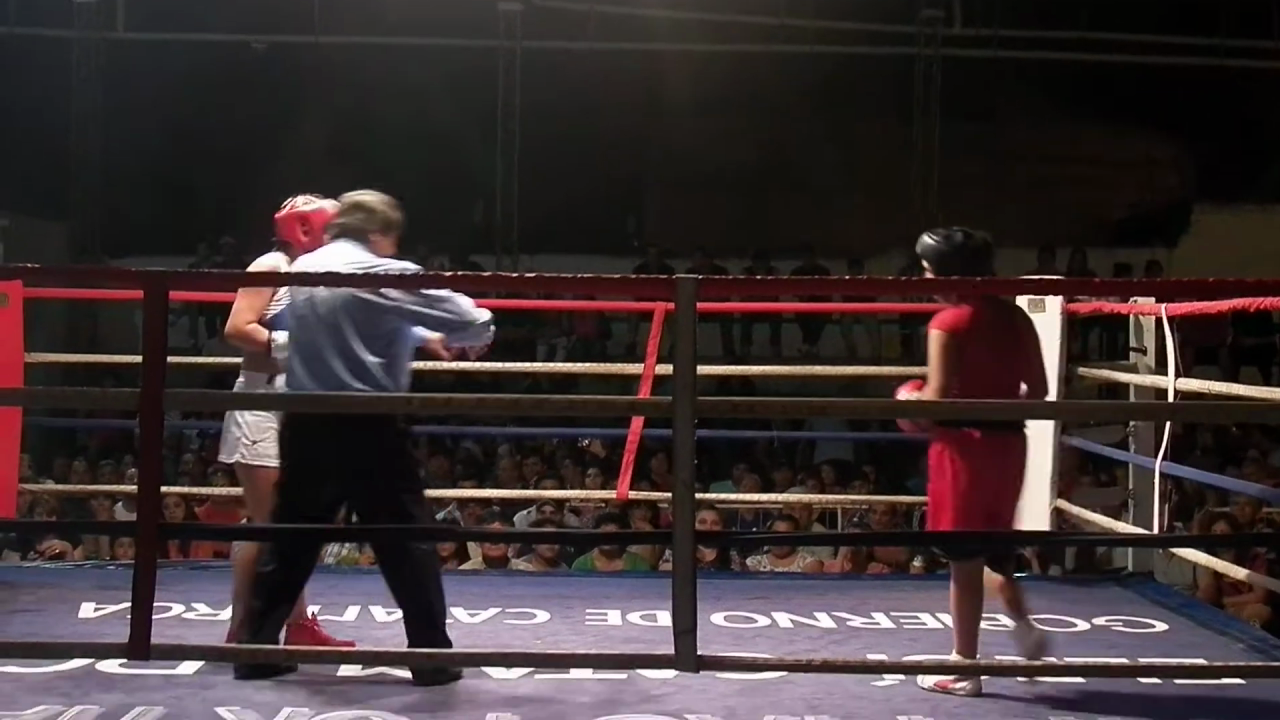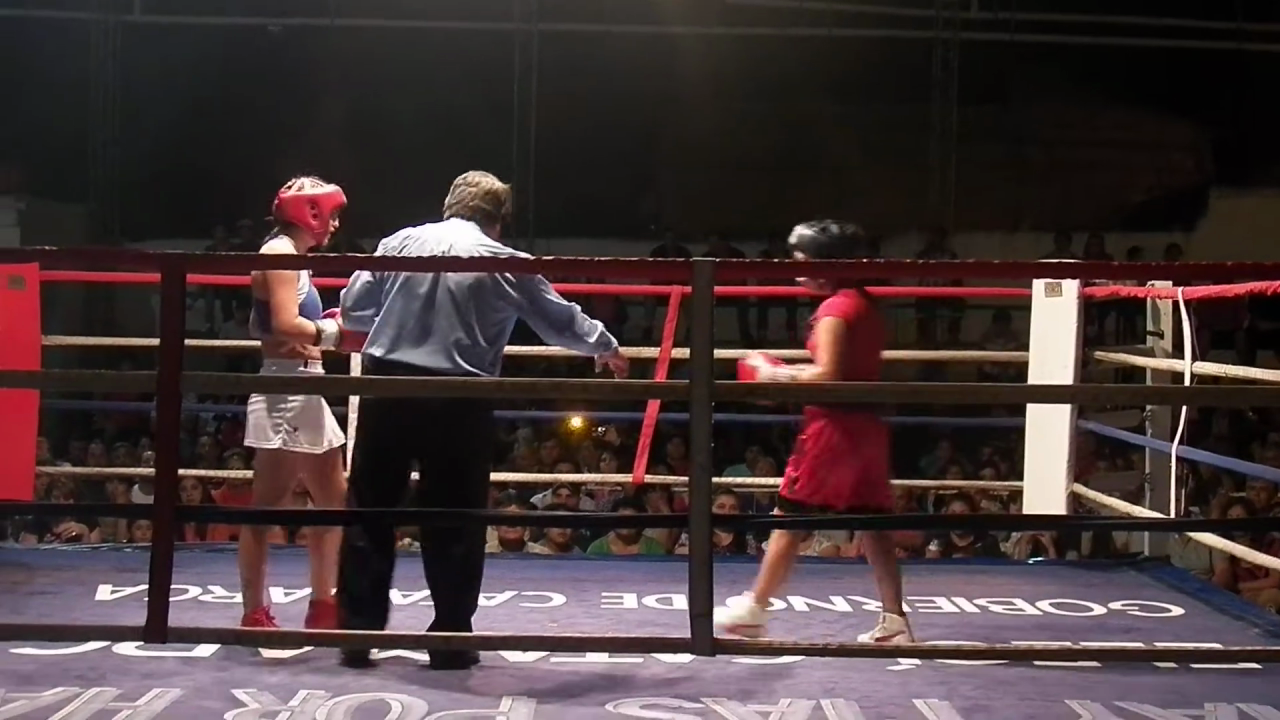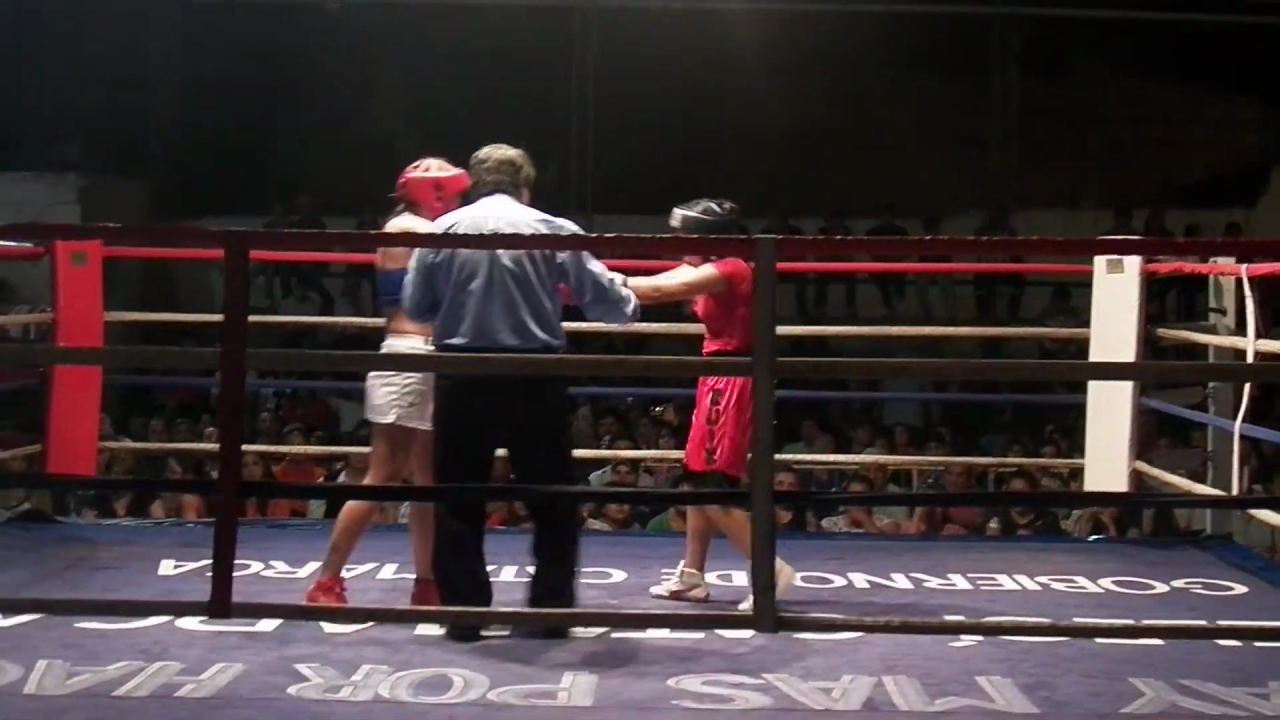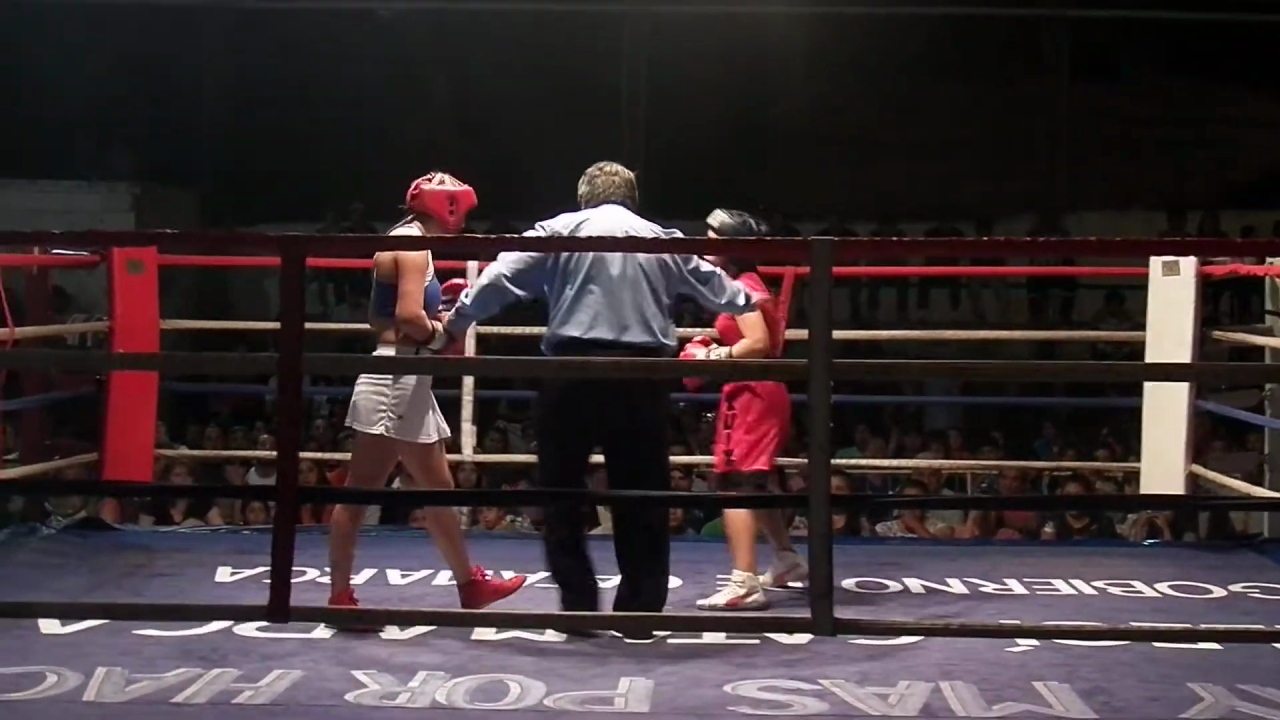
dt=0.7s
person 1, frame 1
left shoulder: (303, 269)
right shoulder: (384, 275)
right elbow: (471, 321)
left wrist: (423, 336)
right wrist: (475, 334)
left hip: (307, 423)
right hip: (368, 426)
left knee: (291, 536)
right knee: (406, 537)
left ankle: (255, 645)
right ankle: (432, 653)
person 1, frame 2
left shoulder: (398, 243)
right shoulder: (506, 264)
left elbow: (353, 309)
right elbow: (562, 321)
right wrist: (606, 348)
left hip: (387, 390)
right hip: (457, 403)
left knee: (371, 514)
right knee: (454, 523)
left ankle: (361, 632)
right ankle: (450, 638)
person 1, frame 3
left shoulder: (442, 231)
right shoulder: (554, 231)
left elbow: (416, 307)
right elbow: (602, 295)
right wrist: (631, 308)
left hip: (463, 378)
right hip: (534, 379)
left knee: (459, 499)
right knee: (552, 497)
left ankle: (463, 612)
right ankle: (552, 605)
person 1, frame 4
left shoulder: (559, 230)
right shoulder: (662, 240)
left elbow: (501, 279)
right elbow: (711, 283)
left wrist: (457, 319)
right wrist: (746, 300)
left hip: (575, 370)
right hip: (643, 374)
left knee: (563, 491)
right knee: (642, 496)
left ankle: (579, 604)
right ankle: (640, 609)
person 2, frame 1
right shoulder: (271, 267)
right elbow: (236, 329)
right wrist: (291, 344)
right hip: (261, 403)
right knee: (271, 526)
left ankle: (298, 624)
right ankle: (241, 630)
person 2, frame 2
left shoulder: (294, 259)
right shoulder: (280, 253)
left elbow: (299, 325)
right elbow: (286, 326)
left wrist: (336, 325)
right wrist: (337, 332)
left hip: (306, 391)
right hip: (286, 390)
left knee: (332, 499)
right knee: (268, 506)
left ankle: (322, 607)
right ankle: (254, 616)
person 2, frame 3
left shoulder: (410, 233)
right shoulder: (411, 229)
right hip: (408, 361)
left knee: (429, 482)
right knee: (381, 479)
left ankle: (427, 586)
right ankle: (327, 584)
person 2, frame 4
left shoulder: (408, 242)
right shoulder: (413, 244)
right elbow: (408, 316)
left wrist: (439, 306)
left hip: (409, 379)
right hip: (395, 377)
left knee: (436, 487)
right knee: (363, 489)
left ankle: (470, 583)
right ankle: (340, 597)
person 3, frame 1
left shoulder: (947, 322)
right shoulder: (1016, 317)
left elbow: (937, 397)
right elbow: (1038, 390)
left wrist: (909, 406)
left hip: (964, 443)
right hip: (1008, 442)
left knee: (962, 559)
right knee: (992, 551)
left ankle: (964, 667)
right ankle: (1024, 629)
person 3, frame 2
left shoulder: (835, 309)
right shoulder: (863, 304)
left elbow: (826, 375)
left wrist: (769, 374)
right wrist: (779, 370)
left hip: (833, 423)
right hip: (865, 421)
left knee: (789, 519)
right knee: (871, 526)
left ankle: (752, 611)
right ankle: (895, 622)
person 3, frame 3
left shoulder: (726, 271)
right shoulder: (714, 270)
left elbow: (656, 291)
right elbow: (658, 283)
left hip: (731, 385)
right hip: (720, 383)
left knee: (713, 487)
right knee: (698, 483)
left ankle: (771, 571)
right ankle: (691, 577)
person 3, frame 4
left shoulder: (743, 288)
right shoulder: (743, 285)
left elbow: (758, 344)
left wrist: (707, 356)
right wrist: (708, 350)
left hip: (751, 394)
right hip: (758, 393)
left knee: (735, 485)
right knee: (753, 483)
left ankle: (742, 583)
right ankle: (787, 558)
